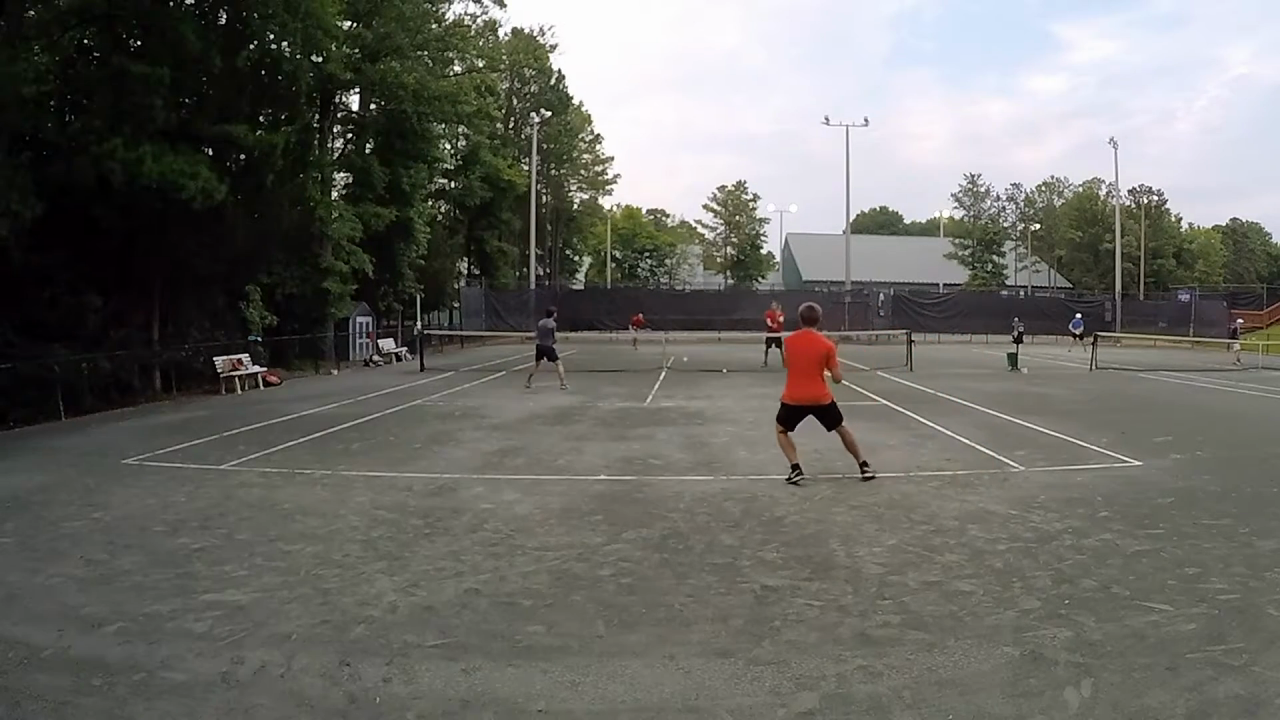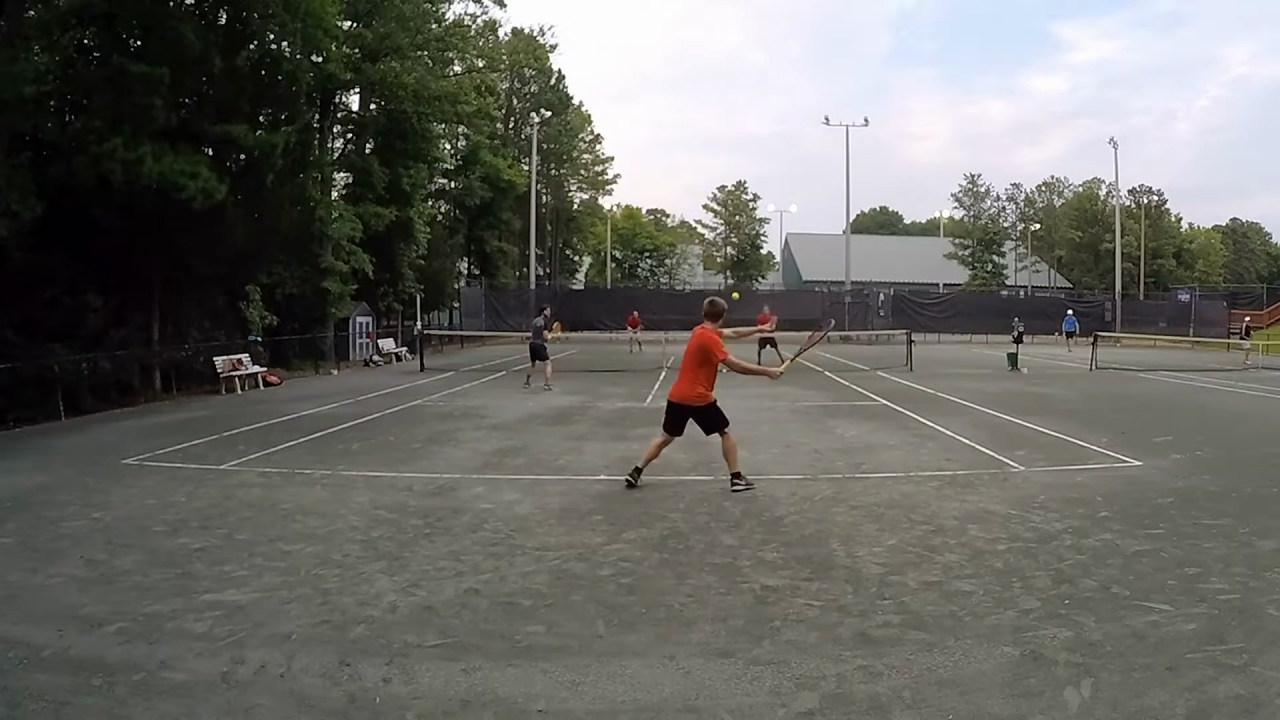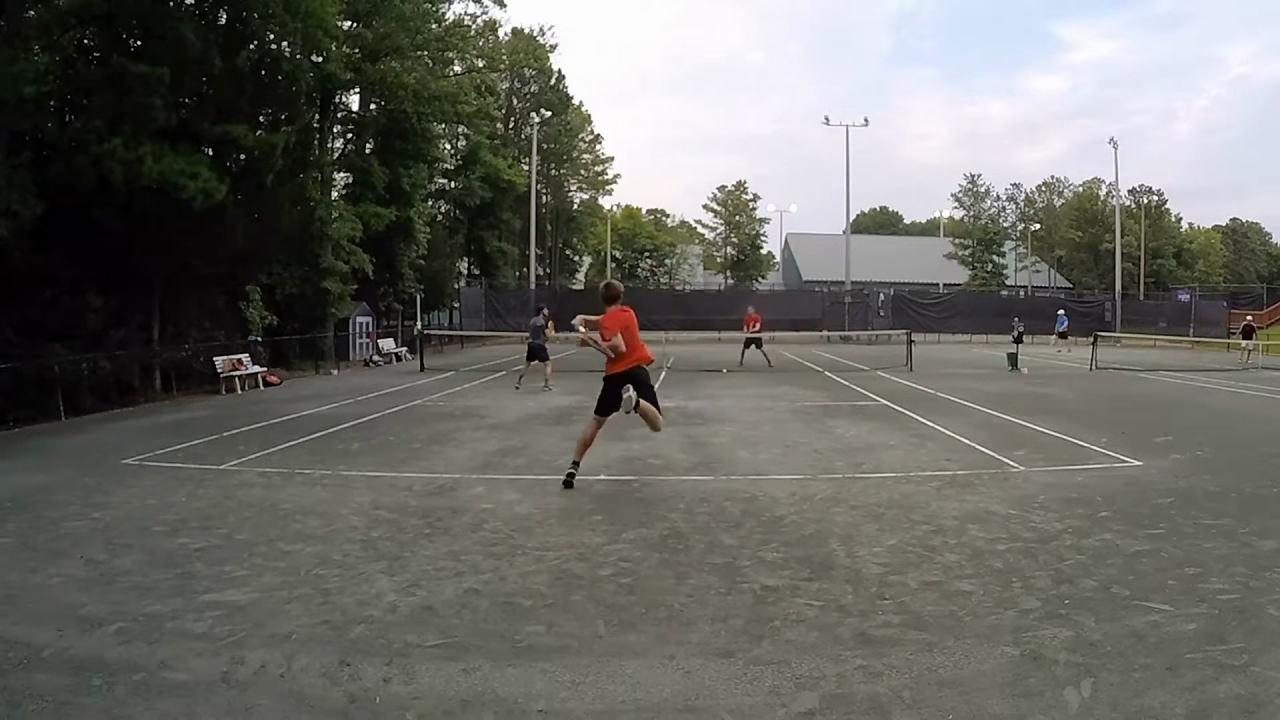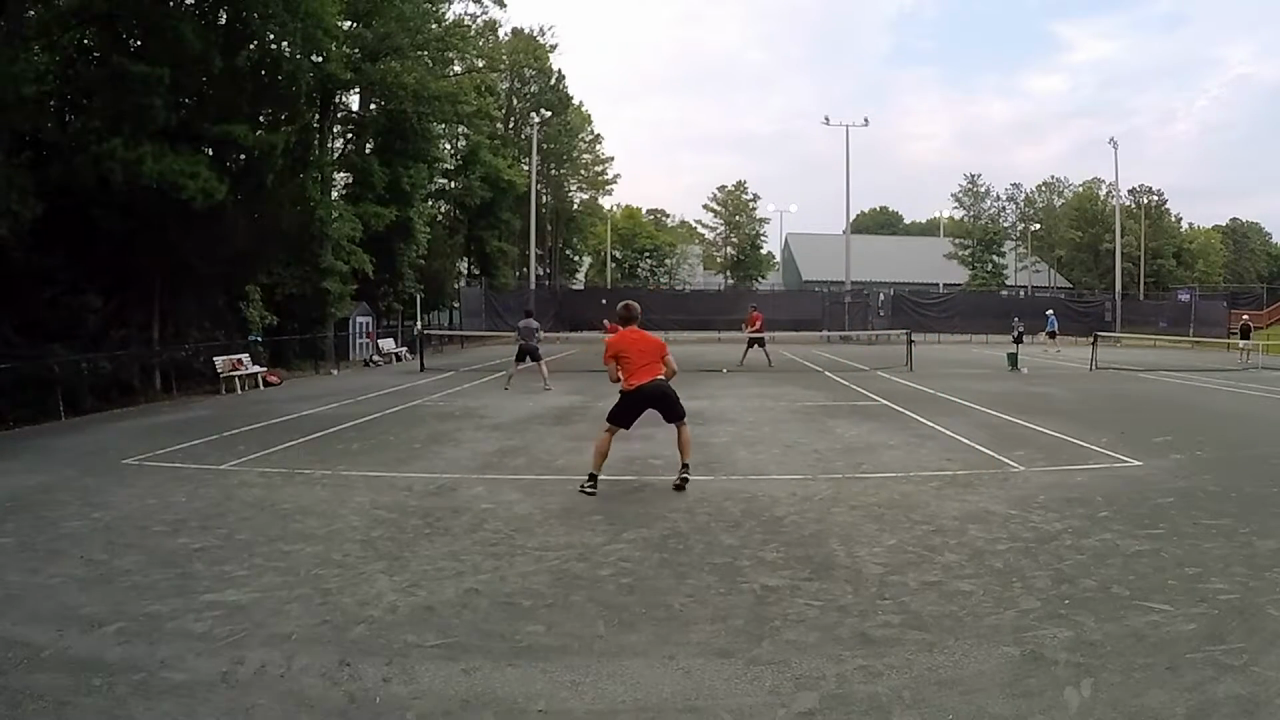
dt=0.5s
person 1, frame 1
left shoulder: (789, 341)
right shoulder: (827, 345)
right elbow: (837, 378)
right wrist: (834, 368)
left hip: (793, 399)
right hip: (821, 399)
left knee: (781, 430)
right knee: (842, 430)
left ankle: (796, 469)
right ankle: (864, 466)
person 1, frame 2
left shoulder: (699, 331)
right shoulder: (710, 339)
left elbow: (731, 333)
right elbow: (734, 365)
left wrist: (759, 329)
right wrist: (766, 371)
left hip: (676, 396)
right hip: (699, 399)
left knee: (665, 437)
right knee: (726, 434)
left ankle: (635, 472)
right ankle: (736, 478)
person 1, frame 3
left shoulder: (608, 320)
right shoulder: (628, 313)
left elbow: (619, 350)
left wrist: (593, 341)
right wrist: (584, 319)
left hip: (617, 376)
right hip: (638, 372)
left knee: (596, 422)
right knee: (656, 426)
left ankle: (573, 468)
right ankle: (636, 400)
person 1, frame 4
left shoulder: (613, 342)
right shoulder: (655, 339)
left elbow: (613, 377)
right elbow: (673, 369)
left hip: (634, 392)
right hip: (661, 387)
left knee: (609, 431)
right knee: (681, 424)
left ankle: (592, 479)
right ankle: (685, 470)
